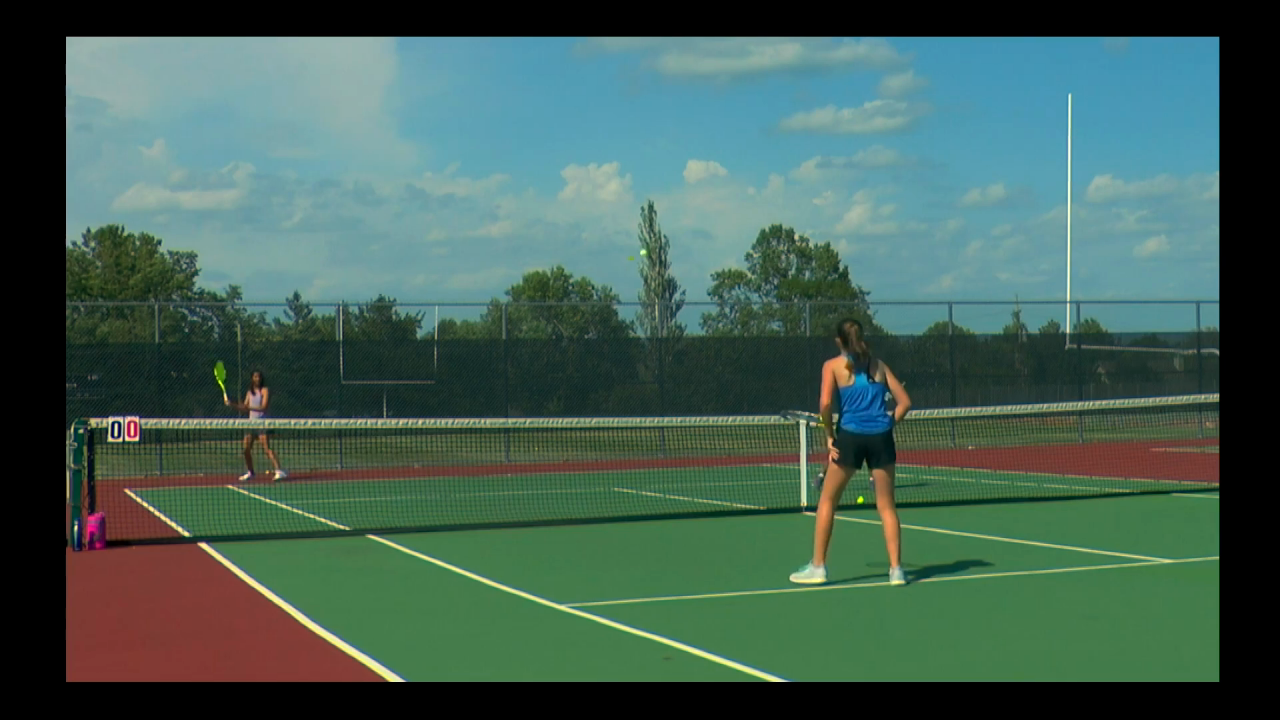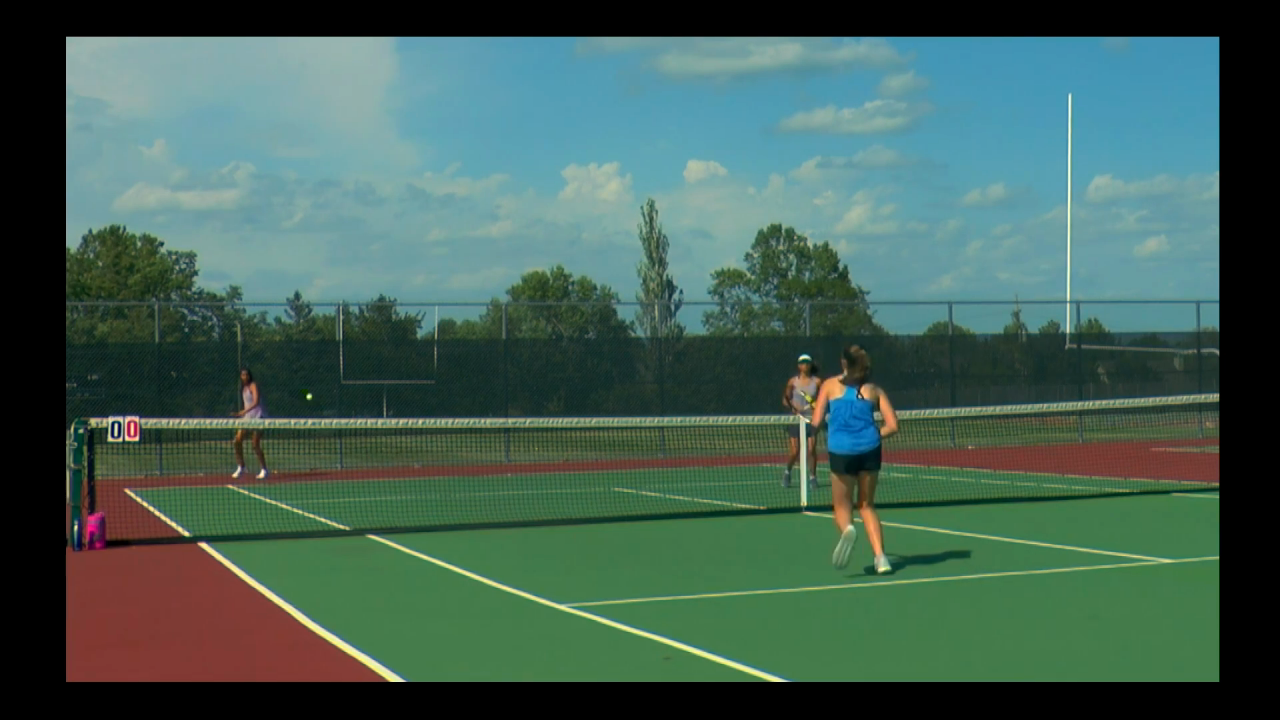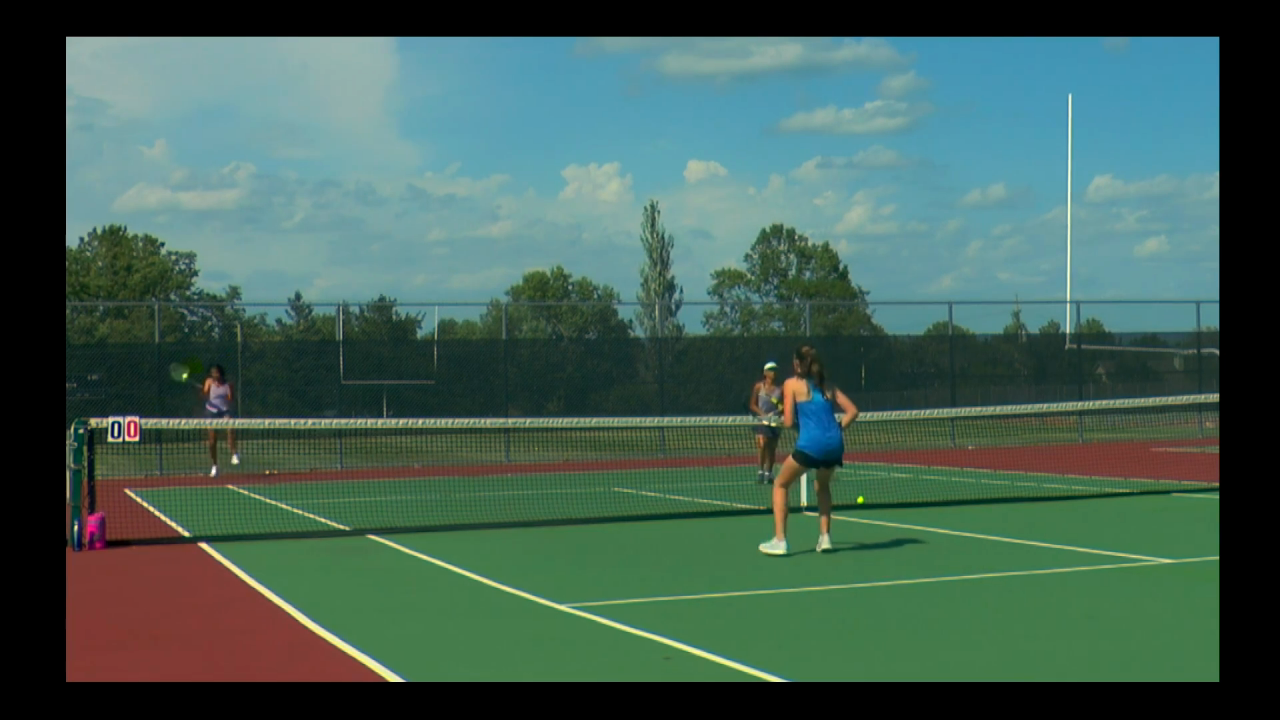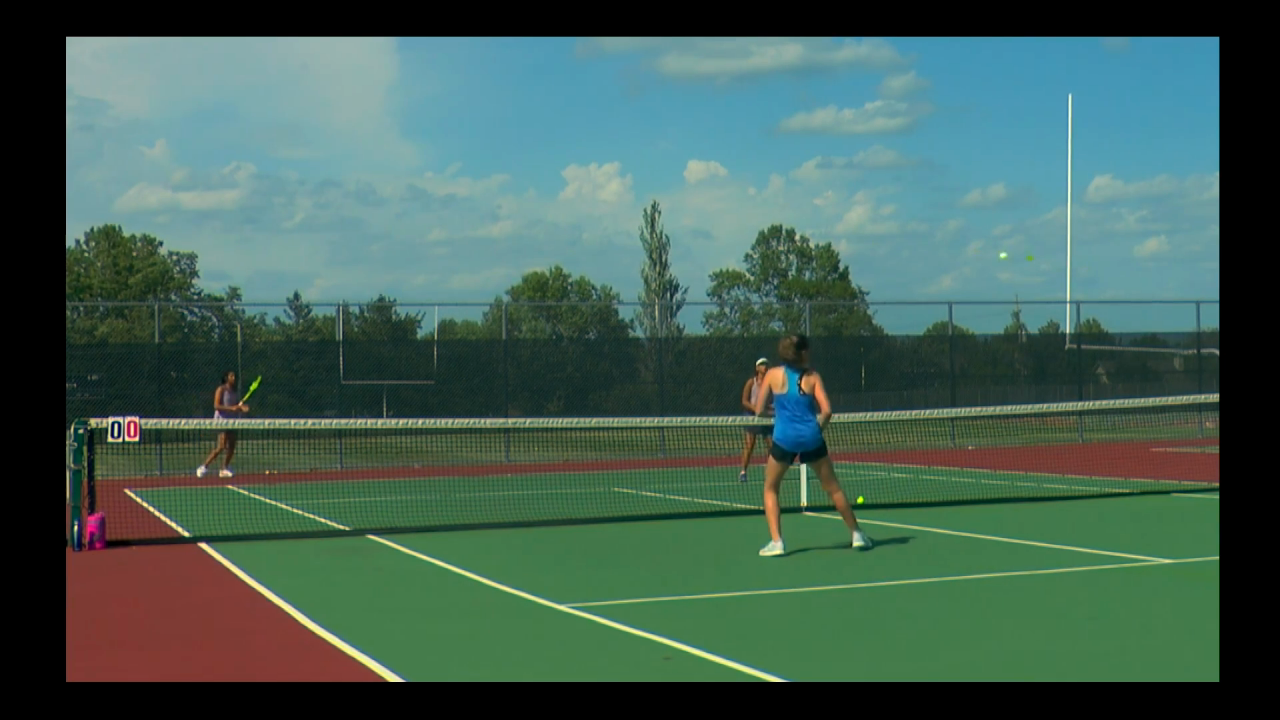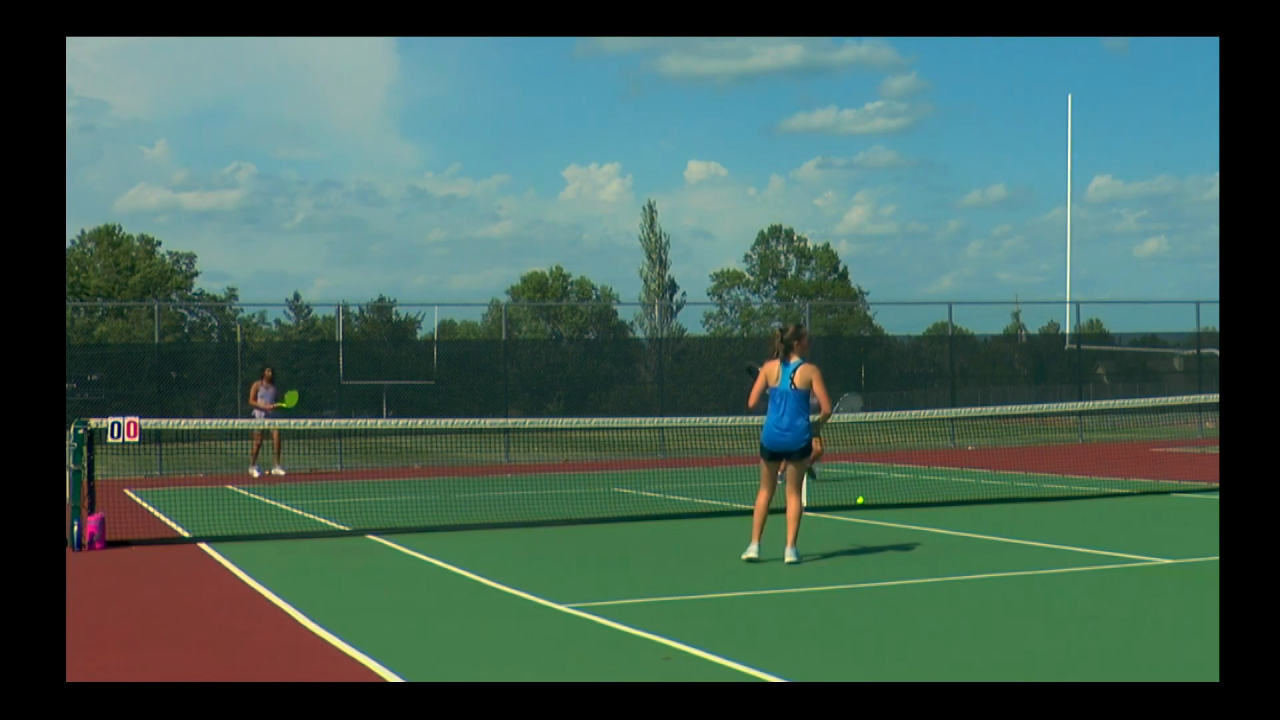
dt=0.7s
person 1, frame 1
left shoulder: (833, 366)
right shoulder: (878, 364)
left elbow: (826, 403)
right elbow: (905, 402)
left wrist: (829, 434)
left hip: (851, 435)
right hip: (881, 436)
left knee: (827, 502)
right knee: (886, 505)
left ankle: (817, 567)
right ankle: (896, 570)
person 1, frame 2
left shoulder: (831, 384)
right shoulder: (875, 389)
left elbow: (817, 421)
right elbow: (892, 426)
left hip: (840, 449)
right hip: (869, 448)
left knee: (842, 510)
right knee: (866, 505)
left ankle: (847, 530)
right ankle: (880, 557)
person 1, frame 3
left shoulder: (792, 384)
right shoulder: (827, 384)
left elbow: (789, 422)
right elbow: (853, 411)
left hip: (810, 444)
right hip: (834, 444)
left knee: (780, 485)
right knee: (822, 486)
left ankle: (779, 541)
right ankle: (824, 537)
person 1, frame 4
left shoulder: (772, 375)
right shoulder: (813, 377)
left elbow: (759, 410)
right elbow: (826, 411)
right wrist: (819, 428)
left hip: (783, 440)
right hip: (810, 438)
left knee: (770, 489)
right knee: (832, 487)
left ankle: (776, 542)
right ankle: (856, 534)
person 1, frame 5
left shoulder: (770, 367)
right shoulder: (810, 370)
left elbow: (752, 403)
right elbow: (826, 409)
right wrist: (817, 425)
left hip: (772, 436)
right hip: (799, 437)
left knee: (765, 491)
right knee: (793, 493)
left ankle: (754, 545)
right ankle: (790, 548)
